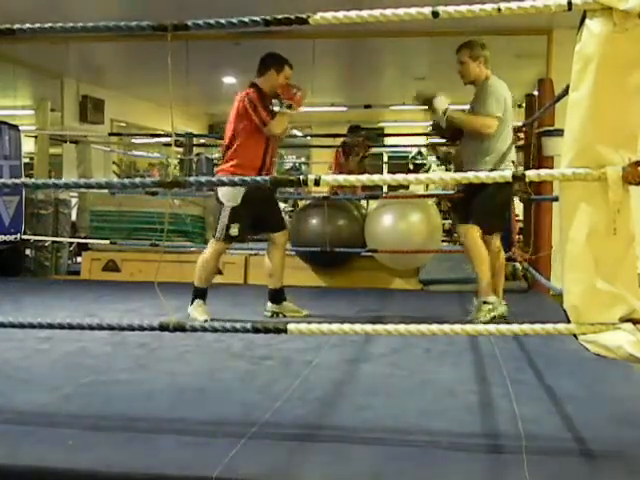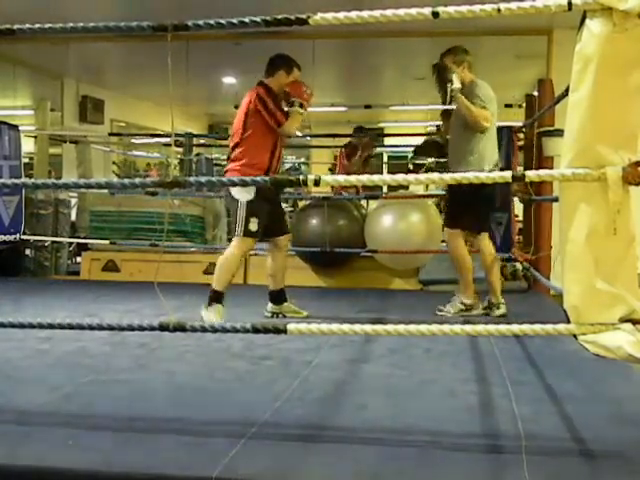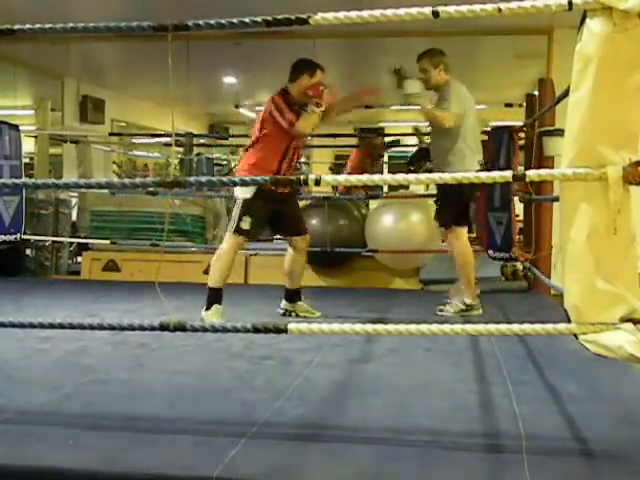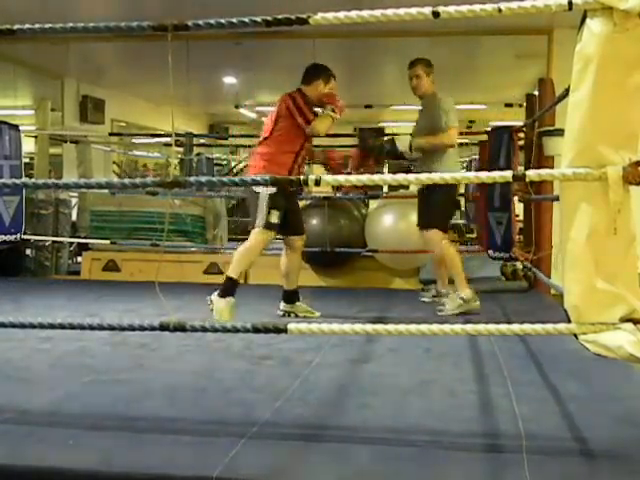
dt=0.3s
person 1, frame 1
left shoulder: (493, 88)
right shoulder: (484, 90)
left elbow: (487, 126)
left wrist: (450, 113)
right wrist: (459, 153)
left hip: (491, 174)
right hip: (485, 174)
left knee: (467, 228)
right knee: (491, 237)
left ankle: (489, 297)
right ankle: (496, 300)
person 1, frame 2
left shoulder: (479, 90)
right shoulder: (466, 93)
left elbow: (484, 122)
left wrist: (457, 96)
left hip: (474, 175)
right hip: (470, 175)
left knee: (454, 234)
right knee: (481, 237)
left ankle: (467, 298)
right ankle: (496, 300)
person 1, frame 3
left shoulder: (453, 91)
right shoulder: (447, 93)
left elbow: (445, 121)
left wrist: (416, 97)
right wrist: (428, 153)
left hip: (457, 173)
right hip: (453, 172)
left knee: (455, 232)
right knee: (453, 231)
left ankle: (469, 298)
right ankle: (467, 284)
person 1, frame 4
left shoulder: (440, 103)
right shoulder: (426, 107)
left elbow: (450, 138)
left wrist: (414, 142)
right wrist: (412, 149)
left knee: (432, 235)
right knee: (435, 234)
left ankle: (465, 293)
right ankle: (442, 288)
person 2, frame 1
left shoulder: (261, 100)
right shoulder: (251, 97)
left elbow: (272, 137)
right elbow: (274, 129)
left wrist: (286, 109)
right wrist: (289, 105)
left hip: (259, 184)
right hip: (238, 182)
left knee: (279, 238)
right knee: (221, 243)
left ankle: (276, 302)
right ankle: (197, 301)
person 2, frame 2
left shoulder: (269, 99)
right shoulder: (261, 95)
left elbow: (281, 132)
right elbow: (289, 129)
left wrist: (295, 104)
right wrist: (299, 102)
left hip: (265, 182)
right hip: (247, 180)
left knee: (281, 241)
right knee: (244, 242)
left ankle: (277, 302)
right ankle: (213, 303)
person 2, frame 3
left shoulder: (301, 104)
right shoulder: (280, 100)
left elbow: (326, 112)
right elbow: (301, 129)
left wrist: (359, 97)
right wrist: (317, 103)
left hip: (281, 187)
right hip: (254, 182)
left knee: (300, 241)
right knee: (234, 240)
left ankle: (291, 301)
right ankle: (212, 305)
person 2, frame 4
left shoulder: (307, 109)
right shoulder: (294, 99)
right elbow: (318, 128)
right wrist: (333, 110)
left hip: (286, 183)
right hip: (267, 176)
left knee: (296, 241)
right knee: (262, 235)
left ankle: (290, 302)
right ankle: (224, 295)
